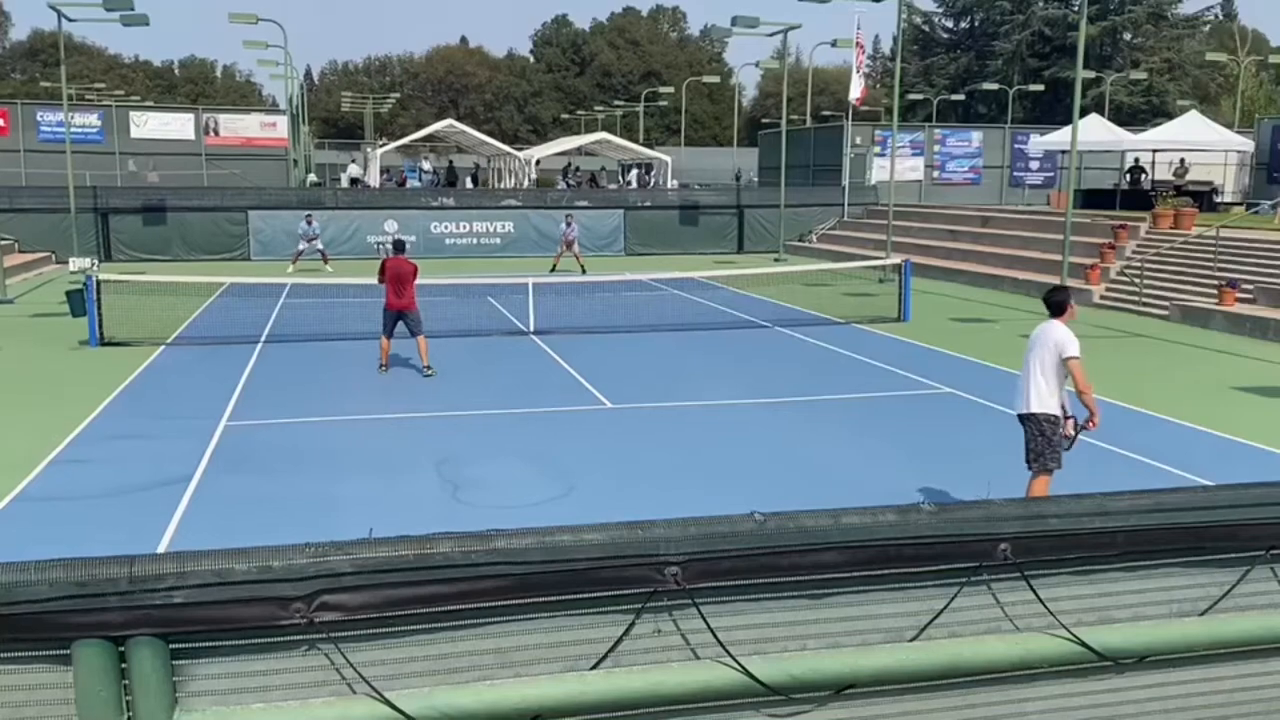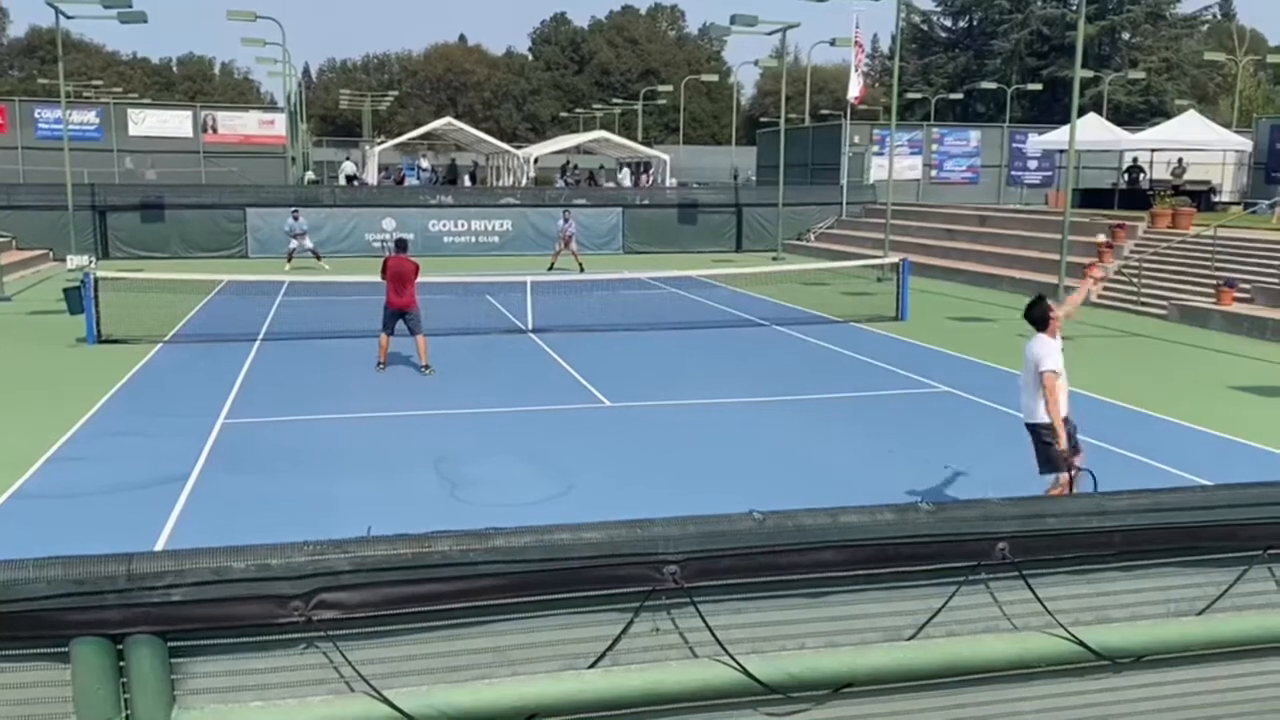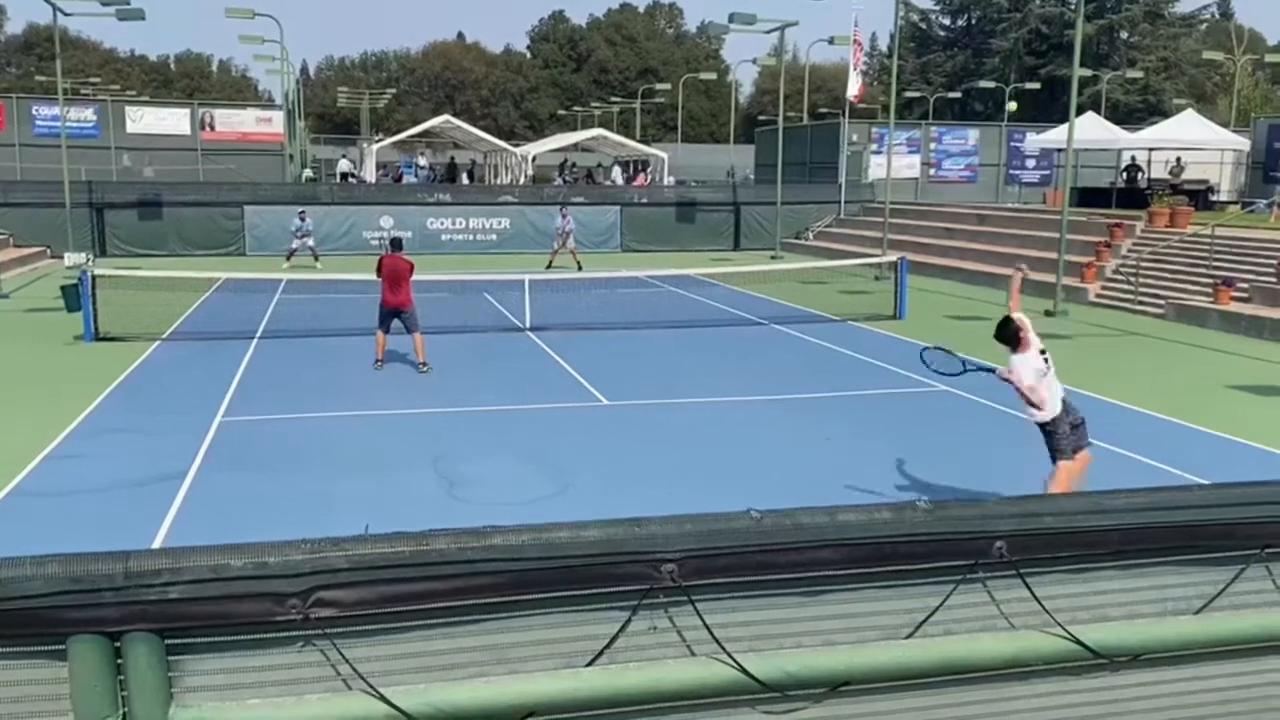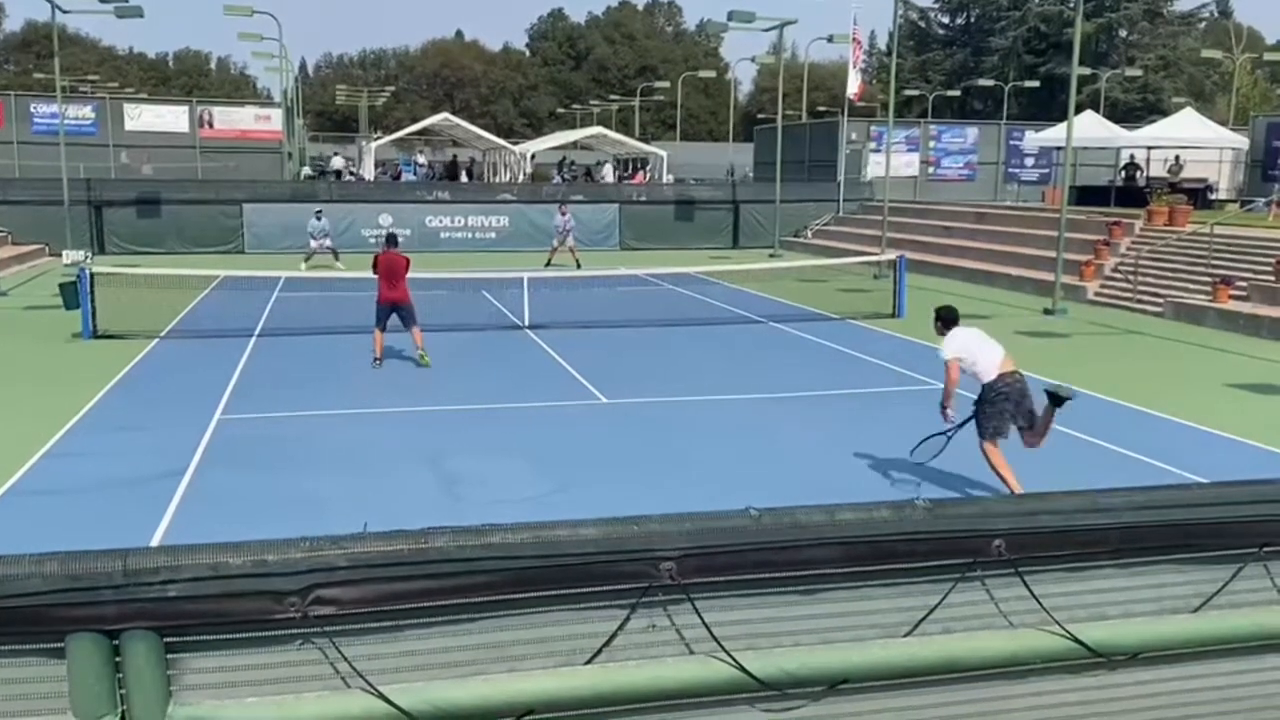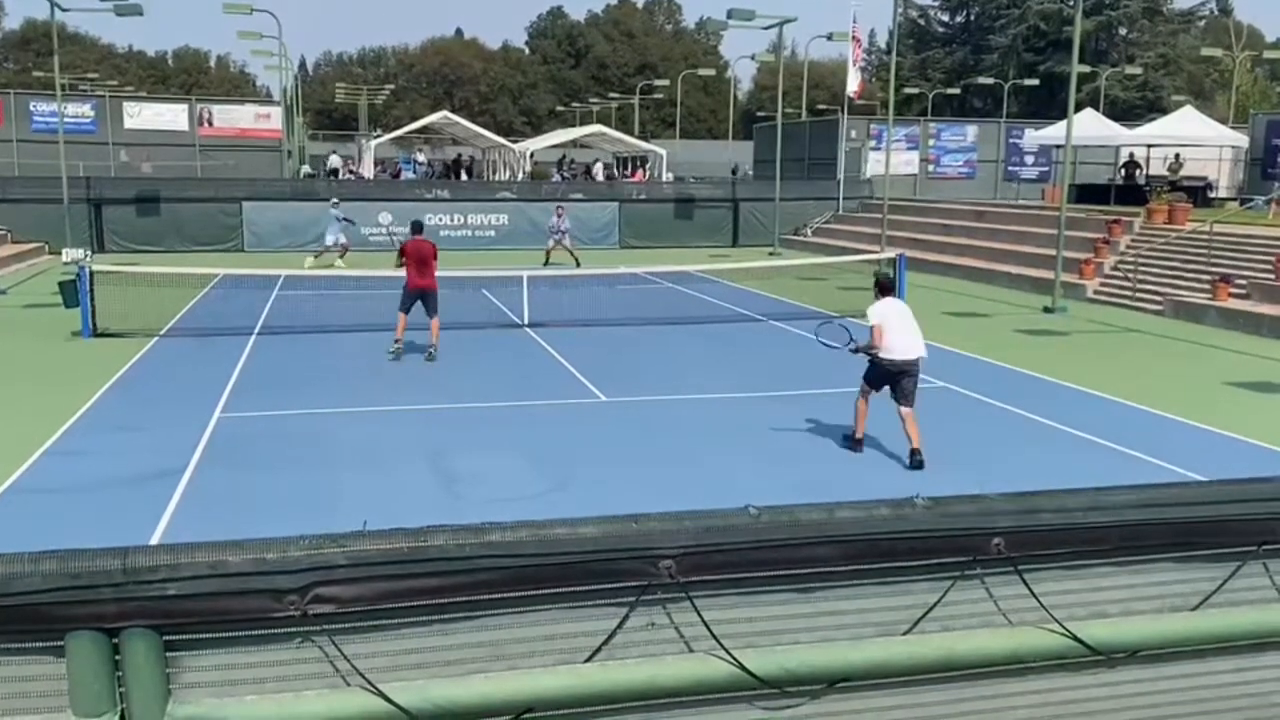
dt=0.5s
person 1, frame 1
left shoulder: (1041, 330)
right shoulder: (1066, 338)
right elbow: (1082, 387)
left wrist: (1066, 416)
right wrist: (1094, 413)
left hip: (1028, 407)
right hip: (1042, 411)
left knee: (1042, 469)
right knee: (1042, 471)
person 1, frame 2
left shoulder: (1046, 335)
right shoulder: (1046, 349)
left elbow: (1068, 307)
right elbow: (1050, 394)
left wrist: (1091, 281)
right wrist: (1061, 435)
left hip: (1054, 418)
right hip: (1045, 423)
left knee: (1075, 462)
right knee: (1064, 478)
person 1, frame 3
left shoulder: (1019, 327)
right shoulder: (1020, 366)
left elbow: (1013, 305)
right elbow: (1039, 404)
left wrist: (1018, 275)
right wrist: (1014, 381)
left hip: (1060, 405)
right hip: (1051, 417)
left knee: (1082, 457)
right knee: (1064, 468)
person 1, frame 4
left shoulder: (949, 344)
right shoulder: (973, 332)
left elbow: (953, 378)
left wrist: (945, 406)
left hip: (997, 388)
right hip: (1018, 380)
left knee: (988, 446)
right knee: (1033, 440)
left ankle: (1018, 494)
right ankle: (1052, 400)
person 1, frame 5
left shoulder: (876, 309)
right shoulder: (904, 306)
left elbow: (876, 343)
left wrist: (860, 348)
left hip: (888, 361)
right hip: (912, 362)
left knee: (864, 393)
right knee: (906, 411)
left ankle: (857, 439)
right ankle: (915, 452)
